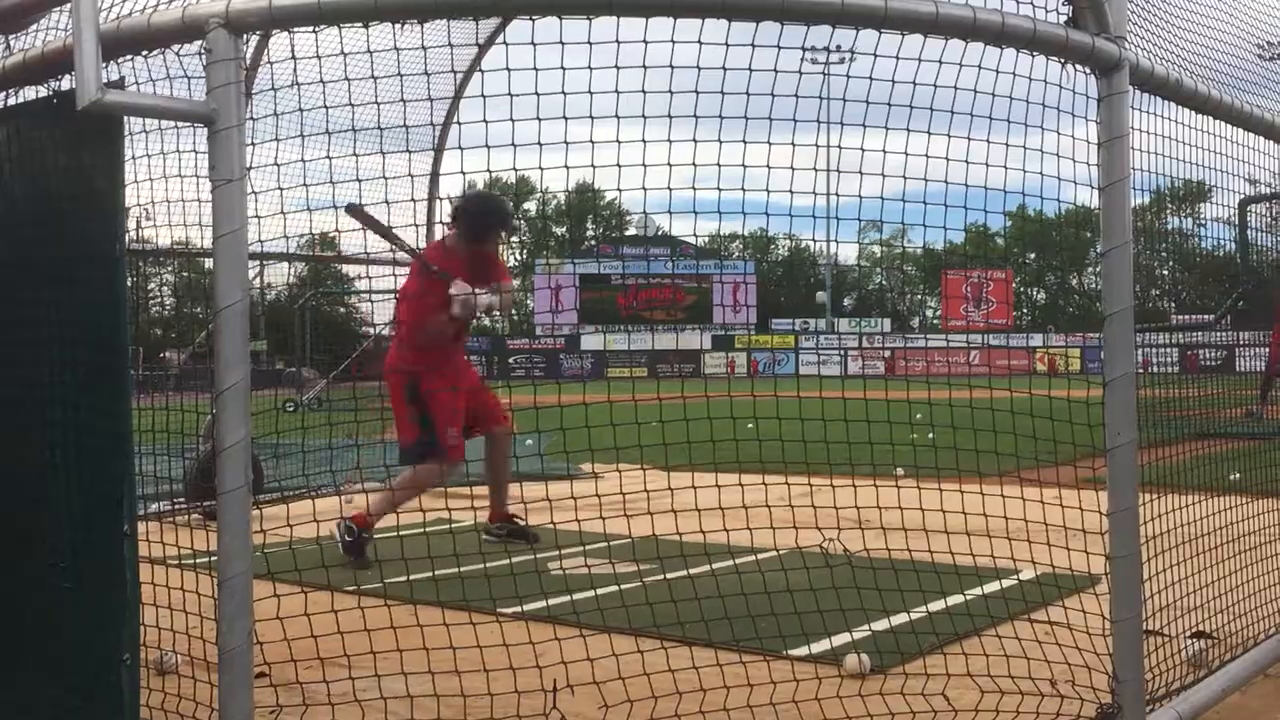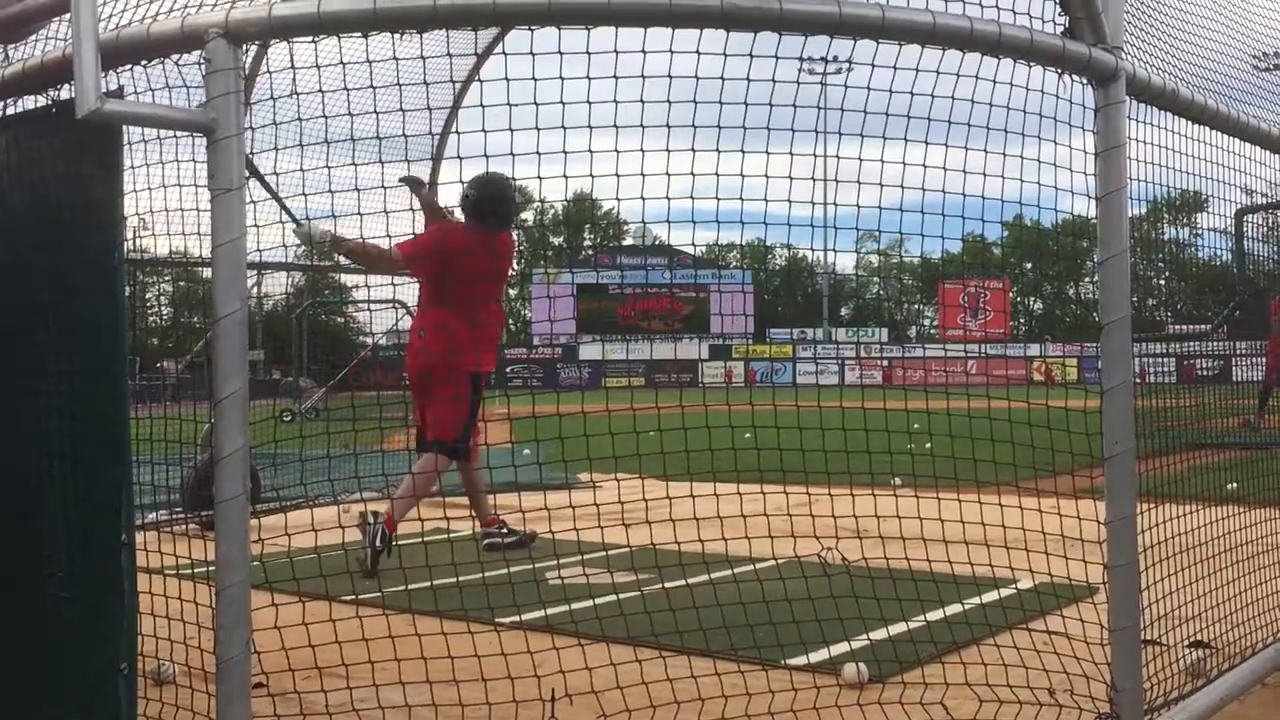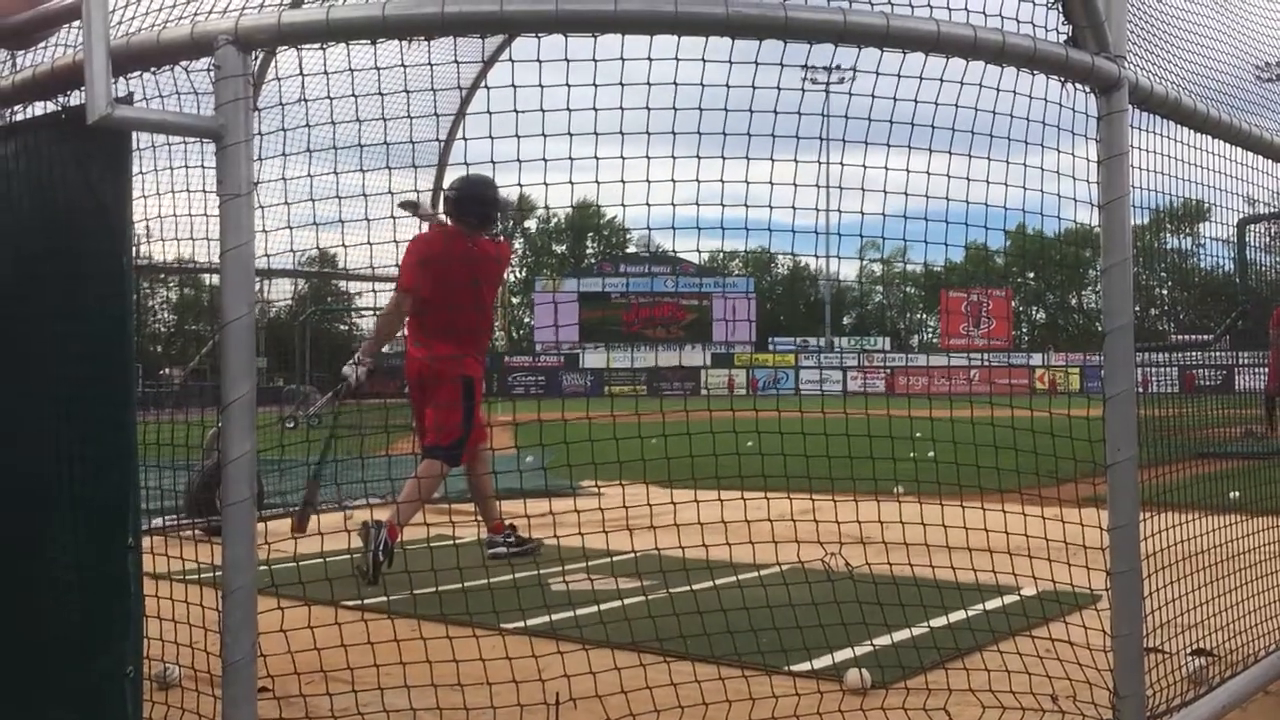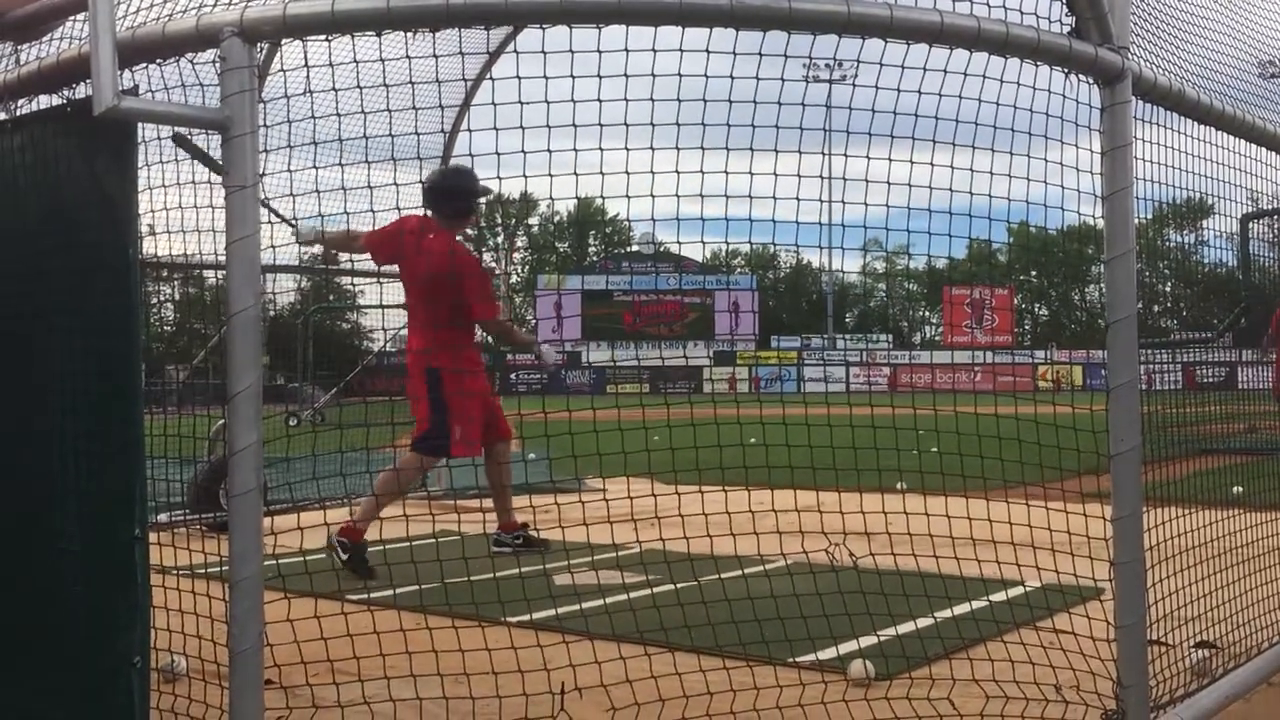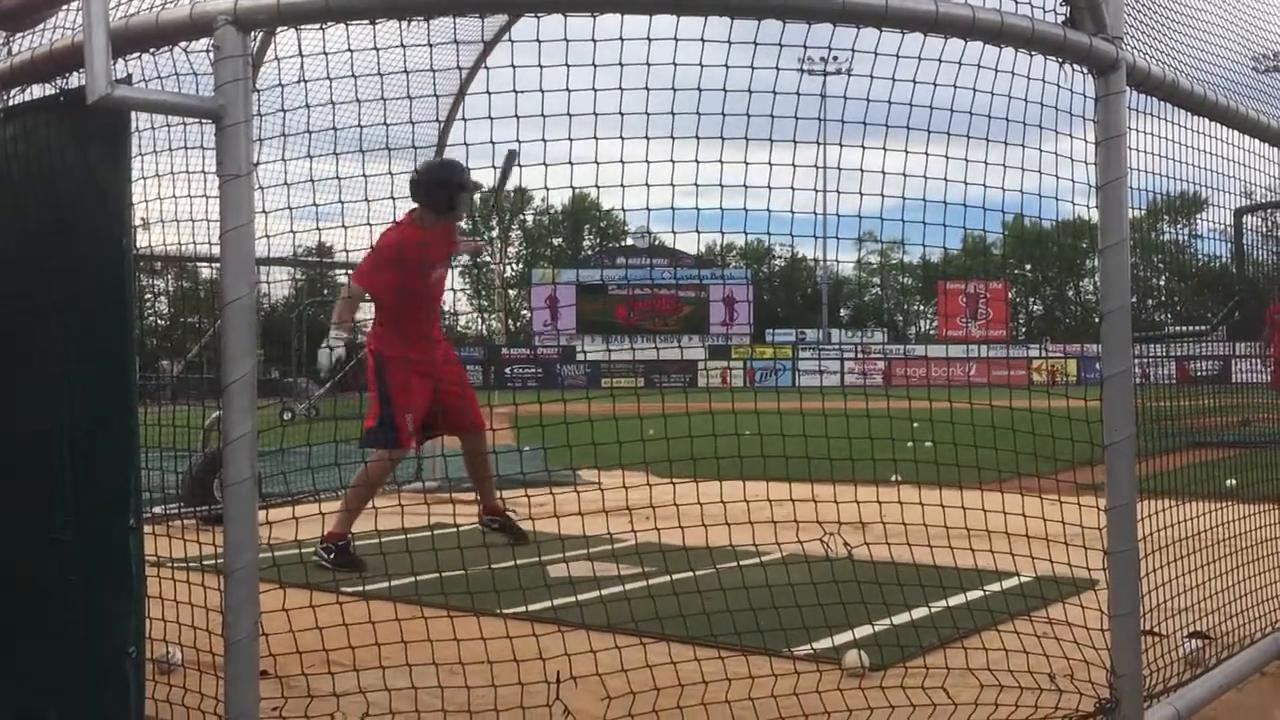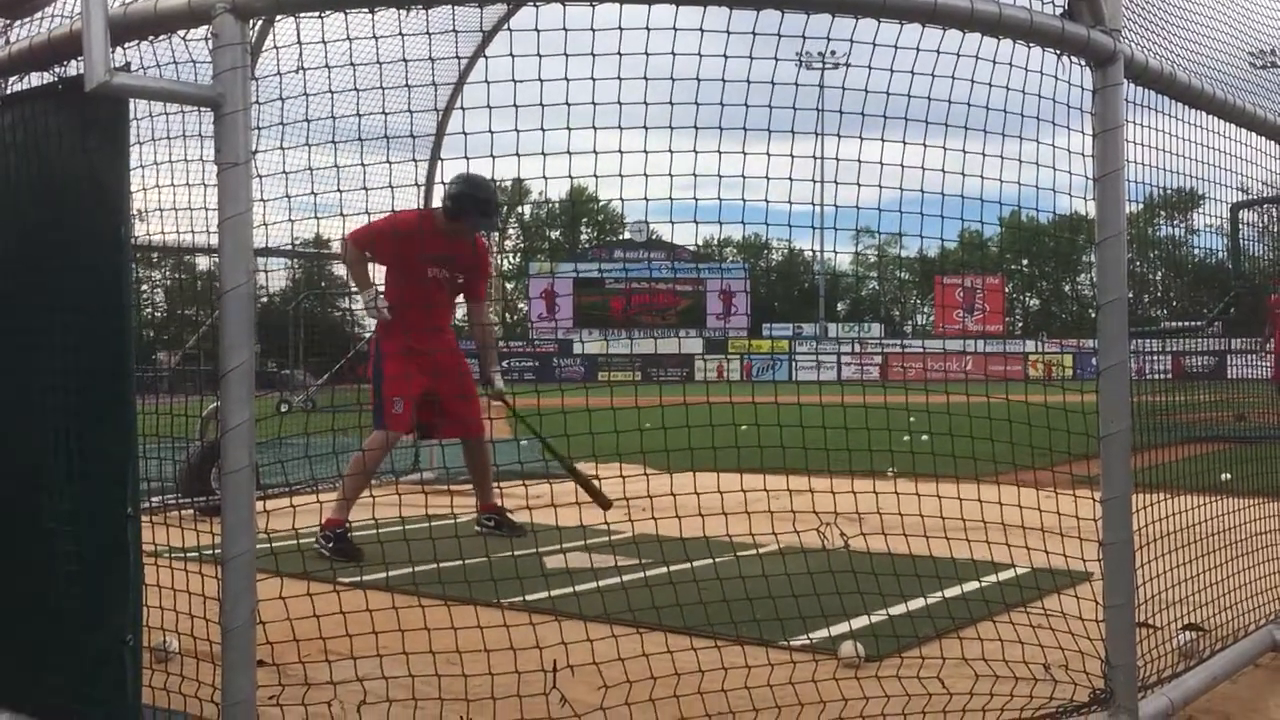
dt=0.4s
person 1, frame 1
left shoulder: (481, 251)
right shoulder: (431, 269)
left elbow: (508, 294)
right elbow: (424, 336)
left wrist: (483, 299)
right wrist: (458, 310)
left hip: (449, 364)
right hip: (417, 370)
left knee: (499, 429)
right knee: (436, 460)
left ankle: (499, 517)
right ankle: (358, 524)
person 1, frame 2
left shoulder: (442, 239)
right shoulder: (503, 244)
left elbow: (389, 261)
left wrist: (328, 238)
right wrist: (427, 197)
left hip: (425, 353)
right hip: (466, 359)
left knee: (458, 438)
right knee: (443, 451)
left ankle: (489, 526)
right ankle: (382, 524)
person 1, frame 3
left shoulder: (428, 244)
right shoulder: (498, 252)
left elbow: (400, 305)
left wrist: (363, 355)
right wrist: (435, 221)
left hip: (420, 362)
right hip: (458, 366)
left knee: (469, 443)
right knee: (443, 455)
left ankle: (498, 532)
right ankle: (389, 529)
person 1, frame 4
left shoulder: (406, 229)
right shoulder: (462, 259)
left elbow: (355, 241)
right elbow: (495, 325)
left wrist: (315, 236)
right wrist: (536, 346)
left hip: (459, 362)
right hip: (442, 363)
left knee: (496, 437)
right knee: (428, 452)
left ankle: (507, 530)
right ankle: (349, 534)
person 1, frame 5
left shoulder: (442, 229)
right shoulder: (400, 240)
right elbow: (355, 286)
left wrist: (466, 245)
right wrist: (337, 336)
left hip: (436, 349)
right hip: (396, 354)
left knee: (474, 428)
right knee: (392, 448)
left ankle: (493, 513)
right ankle: (333, 540)
person 1, frame 6
left shoulder: (476, 250)
right shoulder: (407, 226)
left elbow: (478, 311)
right elbow: (354, 244)
left wrist: (492, 367)
right wrist: (368, 294)
left hip: (443, 344)
right hip: (397, 343)
left knee: (473, 426)
right knee: (389, 431)
left ankle: (489, 511)
right ankle: (333, 527)
